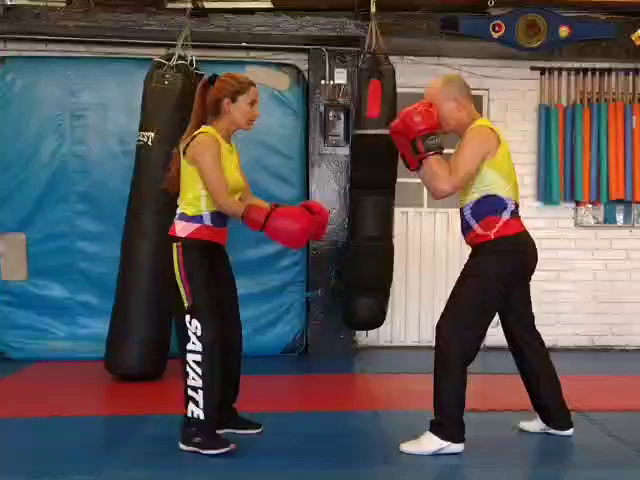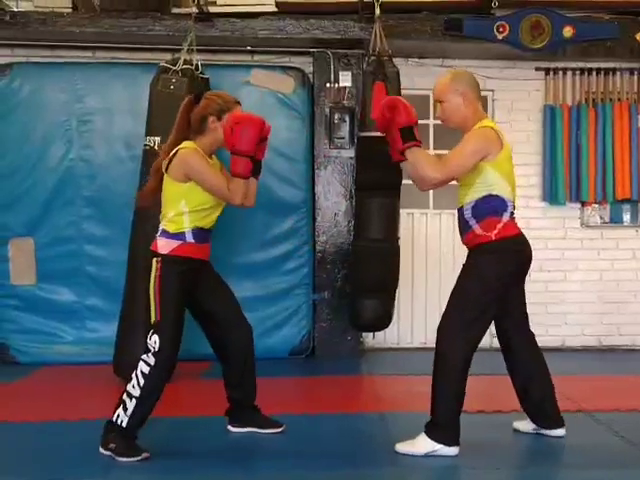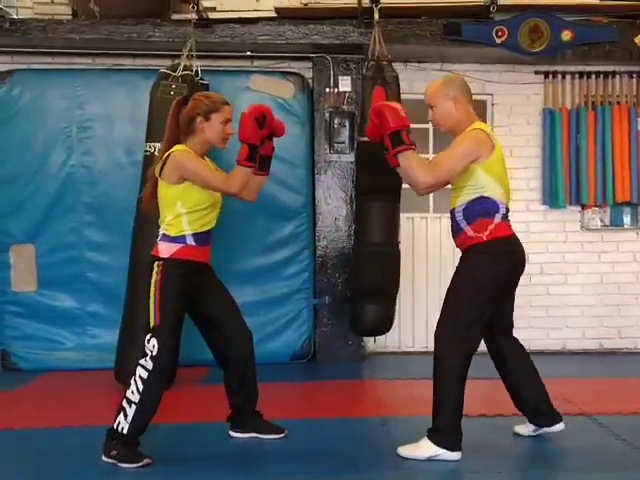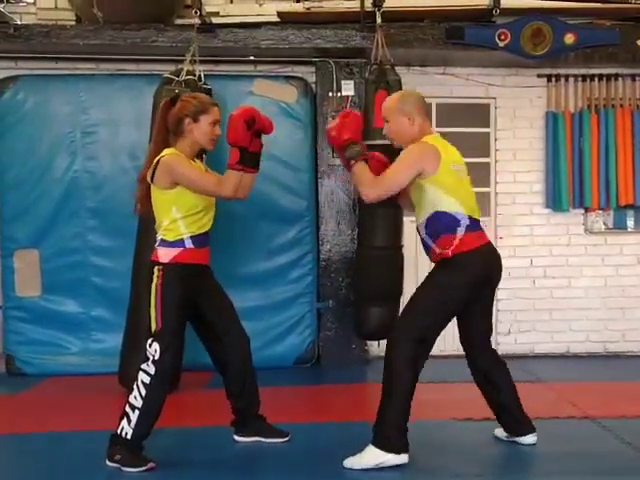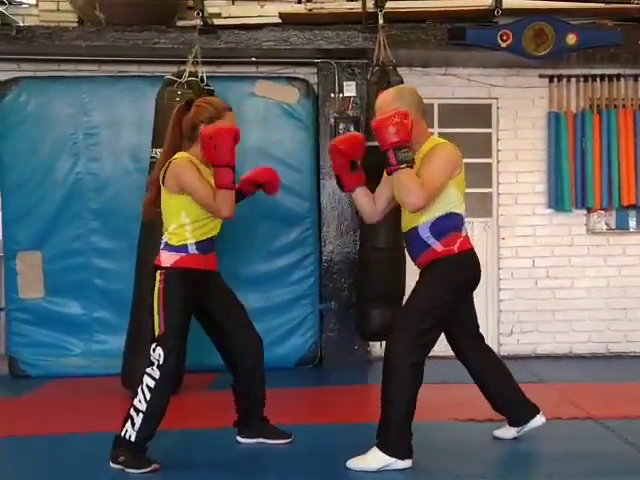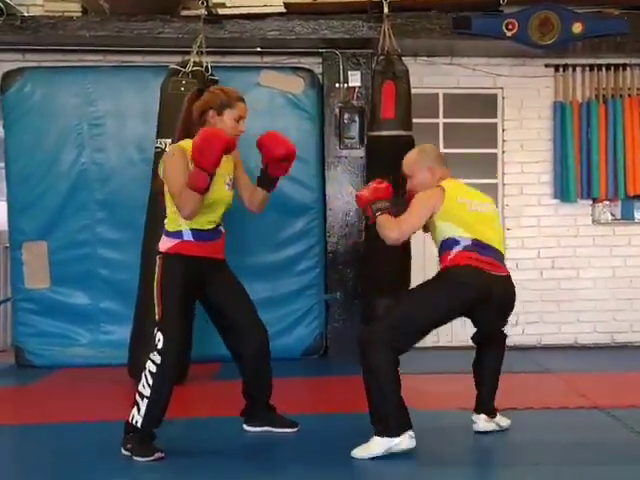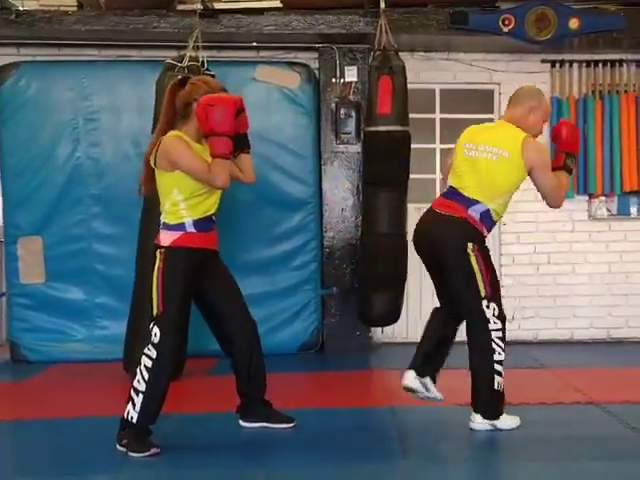
dt=0.7s
person 1, frame 1
left shoulder: (228, 146)
right shoulder: (204, 140)
left elbow: (241, 199)
right elbow: (227, 201)
left wrist: (292, 213)
right wrist: (272, 221)
left hip: (213, 247)
right hip: (191, 245)
left knee: (229, 331)
right knee: (206, 333)
left ankle: (220, 413)
right ankle: (194, 430)
person 1, frame 2
left shoulder: (211, 161)
right shoulder: (187, 155)
left elbow: (247, 199)
right elbow: (235, 196)
left wrist: (253, 153)
right wrist: (241, 153)
left hip: (199, 263)
right hip: (172, 263)
left knee: (238, 333)
right knee: (163, 350)
left ankle: (243, 412)
right ankle: (117, 433)
person 1, frame 3
left shoulder: (204, 163)
right shoulder: (179, 157)
left elbow: (249, 193)
right elbow: (233, 185)
left wrist: (264, 149)
right wrist: (249, 144)
left hip: (199, 267)
right hip: (172, 268)
left knee: (238, 339)
right knee: (160, 355)
left ankle: (245, 418)
right ankle: (119, 441)
person 1, frame 4
left shoulder: (194, 164)
right shoulder: (170, 162)
left elbow: (241, 191)
right elbow: (226, 190)
left wrist: (252, 146)
right wrist: (238, 146)
left hip: (199, 270)
right hip: (173, 271)
left knee: (235, 343)
right knee: (163, 359)
left ankle: (248, 422)
right ankle: (123, 445)
person 1, frame 5
left shoulder: (207, 164)
right shoulder: (181, 165)
left elbow: (226, 199)
right elbow: (223, 210)
left wrist: (249, 185)
right wrist: (225, 163)
left hip: (207, 272)
right hip: (179, 273)
left knee: (248, 343)
right knee: (167, 361)
left ankle: (251, 423)
right ankle: (126, 447)
person 1, frame 6
left shoulder: (231, 156)
right shoulder: (179, 153)
left elbow: (254, 206)
right elbow: (186, 209)
left wrist: (272, 170)
right wrist: (205, 166)
left hip: (213, 260)
right hip: (178, 259)
left knee: (253, 333)
right knee: (170, 347)
left ankle: (258, 412)
right ankle: (137, 433)
person 1, frame 7
left shoulder: (204, 145)
right shoulder: (172, 143)
left elbow: (247, 176)
right elbow: (219, 179)
left wrist: (238, 134)
right wrist: (221, 134)
left hip: (207, 252)
right hip: (178, 253)
left knee: (243, 328)
right knee: (166, 340)
left ankle: (253, 407)
right ankle: (132, 429)
person 2, frame 1
left shoulder: (480, 133)
right shoulder: (478, 137)
left elbow: (446, 186)
right elbow: (438, 189)
left wrist: (428, 141)
right wrist: (414, 153)
left hip: (498, 251)
right hip: (511, 248)
left knee: (453, 333)
right knee: (522, 332)
left ankle: (447, 432)
right ankle: (556, 418)
person 2, frame 2
left shoulder: (484, 134)
right shoulder: (476, 138)
left elbow: (434, 173)
right elbow: (425, 180)
left wrist: (408, 135)
right wrist: (400, 145)
left hip: (496, 252)
right hip: (502, 251)
left knee: (454, 335)
right knee: (515, 333)
left ankle: (442, 435)
right ankle: (547, 418)
person 2, frame 3
left shoulder: (474, 137)
right shoulder: (473, 140)
left elbow: (426, 179)
right elbow: (419, 178)
left wrist: (397, 138)
right wrist: (394, 147)
left hip: (488, 254)
right hip: (500, 252)
left knee: (451, 340)
right knee: (499, 336)
left ankle: (445, 440)
right ankle: (543, 415)
person 2, frame 4
left shoulder: (422, 150)
right shoulder: (435, 151)
left elbow: (372, 192)
right elbow: (419, 203)
left wrist: (351, 150)
right wrist: (374, 162)
left hip: (459, 264)
right hip: (482, 259)
left knee: (405, 341)
right knee: (478, 347)
left ankle: (390, 444)
right ankle: (518, 426)
person 2, frame 5
left shoulder: (442, 153)
right shoulder: (404, 157)
left elbow: (415, 200)
right elbow: (372, 213)
left wrist: (396, 154)
right wrist: (348, 172)
left hip: (451, 265)
right hip: (446, 266)
left knee: (402, 346)
right knee: (468, 344)
left ankle: (393, 449)
right ankle: (523, 415)
person 2, frame 6
left shoulder: (434, 194)
right shoulder: (482, 199)
left elbow: (395, 234)
left wrist: (378, 209)
left hip: (459, 281)
right hip: (501, 287)
left knee: (374, 339)
right knee: (491, 339)
left ankle: (393, 431)
right ankle: (486, 414)
person 2, frame 7
left shoulder: (471, 133)
right shoulder: (528, 146)
right elbow: (555, 199)
right wrist: (567, 161)
left hip: (430, 225)
right hip: (461, 234)
left knee: (453, 307)
right knee: (487, 321)
left ankle: (419, 373)
right ankle: (487, 413)
